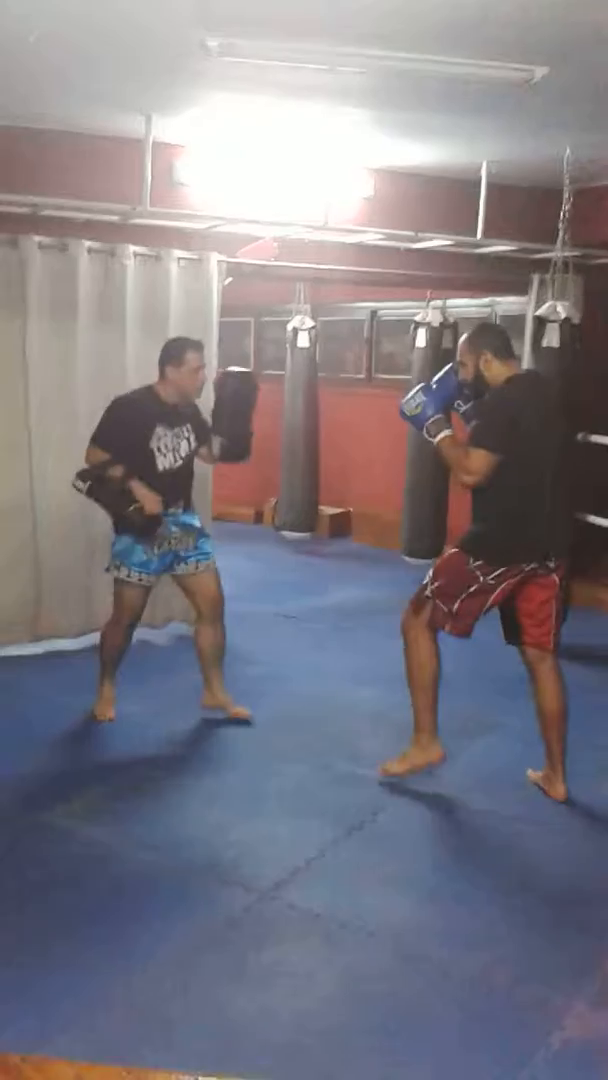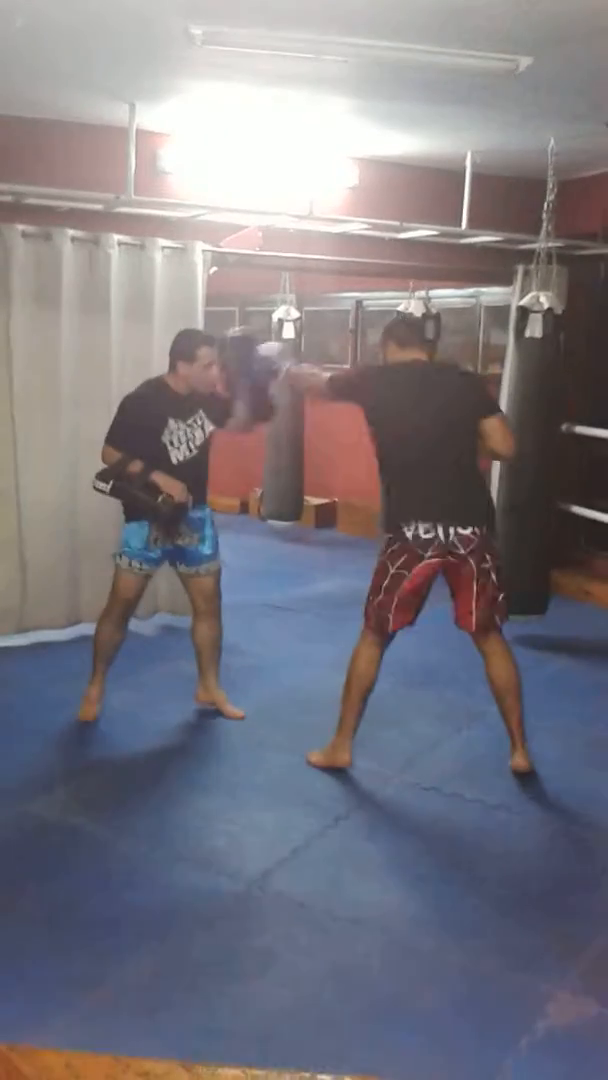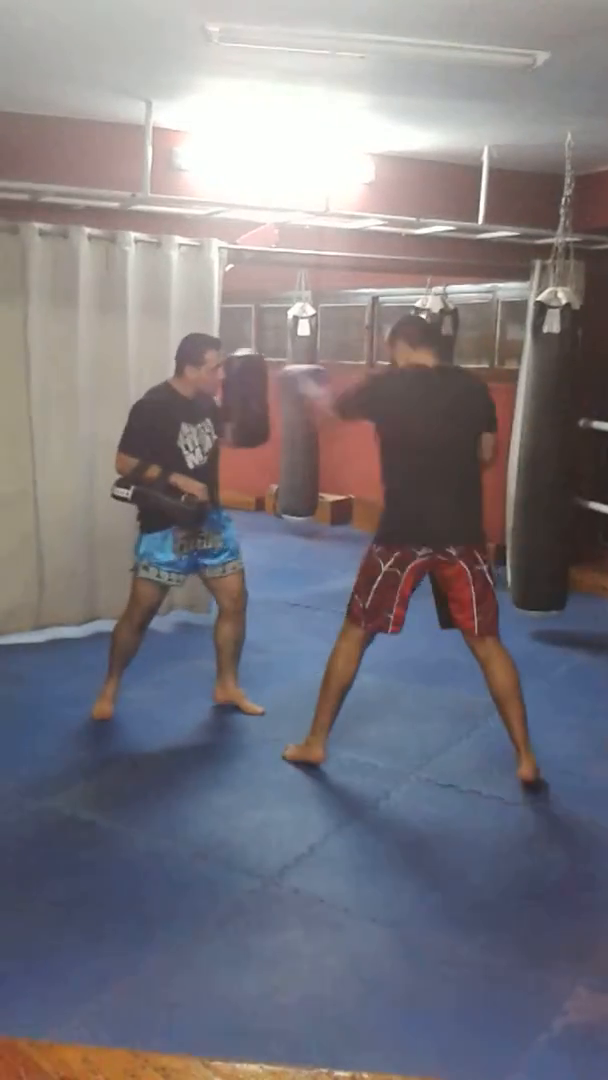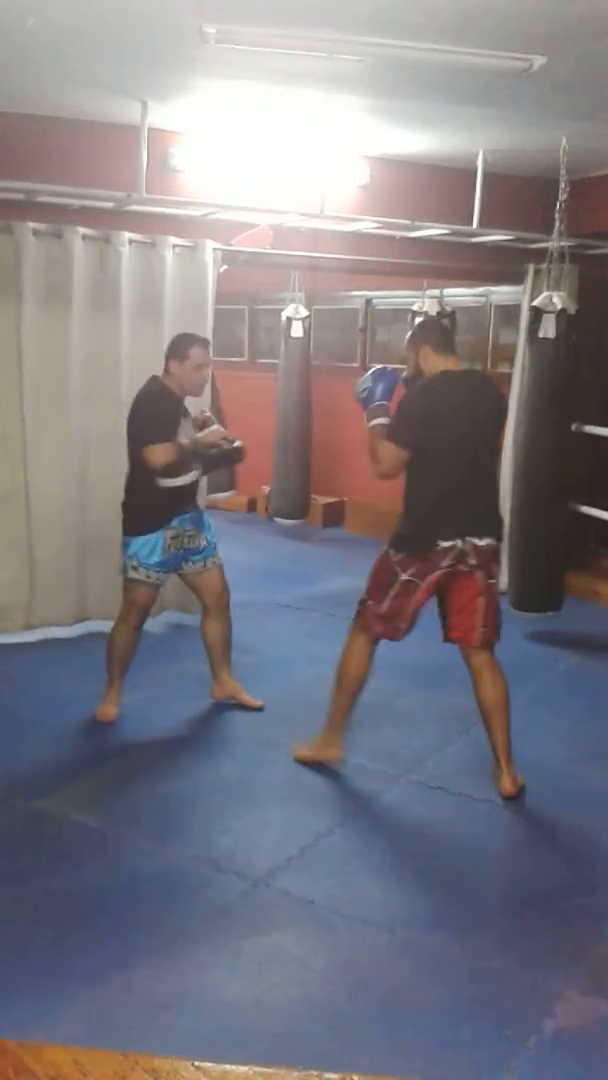
dt=0.5s
person 1, frame 1
left shoulder: (501, 401)
right shoulder: (539, 389)
left elbow: (471, 472)
left wrist: (436, 426)
left hip: (499, 545)
right hip: (546, 546)
left knee: (417, 620)
right knee: (541, 657)
left ankle: (425, 741)
right ankle: (555, 775)
person 1, frame 2
left shoulder: (376, 381)
right shoulder: (466, 383)
left elbow: (312, 382)
right elbow: (503, 447)
left wrist: (289, 366)
left hip: (411, 531)
right hip: (469, 528)
left knee: (374, 636)
right knee: (489, 636)
left ankle: (340, 747)
right ankle: (519, 750)
person 1, frame 3
left shoulder: (391, 387)
right shoulder: (473, 389)
left elbow: (330, 409)
right elbow: (485, 455)
left hip: (404, 534)
right hip: (462, 534)
left knee: (355, 631)
right knee: (486, 642)
left ankle: (315, 742)
right ankle: (526, 759)
person 1, frame 4
left shoulder: (422, 397)
right shoulder: (491, 393)
left elbow: (385, 465)
left wrist: (377, 410)
left hip: (423, 540)
right hip: (479, 539)
left knee: (364, 630)
right knee: (480, 653)
left ankle: (331, 740)
right ankle: (506, 771)
person 2, frame 1
left shoulder: (188, 410)
right shoulder: (129, 408)
left elbow: (211, 452)
right elbow: (95, 457)
right wrist: (136, 487)
left hip: (183, 522)
right hip: (140, 527)
left knee: (211, 605)
right knee: (126, 615)
left ankle: (216, 693)
right ankle: (106, 688)
person 2, frame 2
left shoulder: (203, 395)
right shoulder: (142, 402)
right elbow: (111, 456)
right wrist: (159, 478)
left hip: (195, 516)
right hip: (148, 520)
left knee: (208, 604)
right knee: (121, 606)
left ankle: (209, 689)
right ankle: (94, 689)
person 2, frame 3
left shoulder: (204, 402)
right shoulder: (152, 408)
right elbow: (124, 464)
right wrist: (177, 479)
left hip: (210, 520)
right hip: (166, 526)
left knee: (235, 602)
right knee: (141, 611)
left ankle: (227, 687)
right ankle: (110, 687)
person 2, frame 4
left shoulder: (174, 402)
right shoulder: (152, 401)
right elbow: (158, 459)
left wrist: (204, 436)
right wrist: (201, 440)
left hip: (187, 517)
right hip: (151, 523)
left knee: (217, 599)
right knee: (135, 612)
left ankle: (224, 683)
right ankle: (112, 692)
